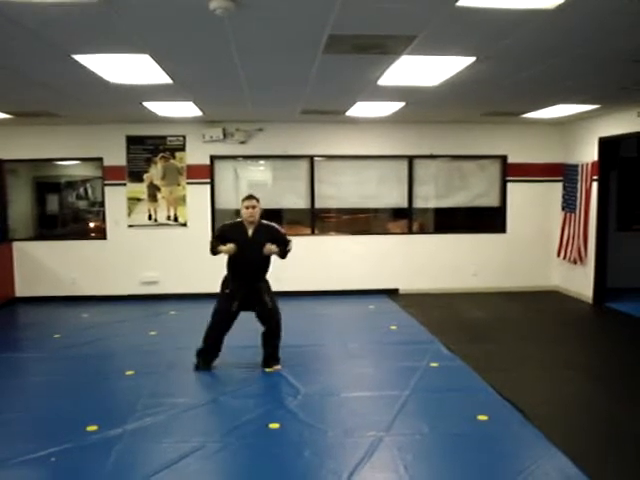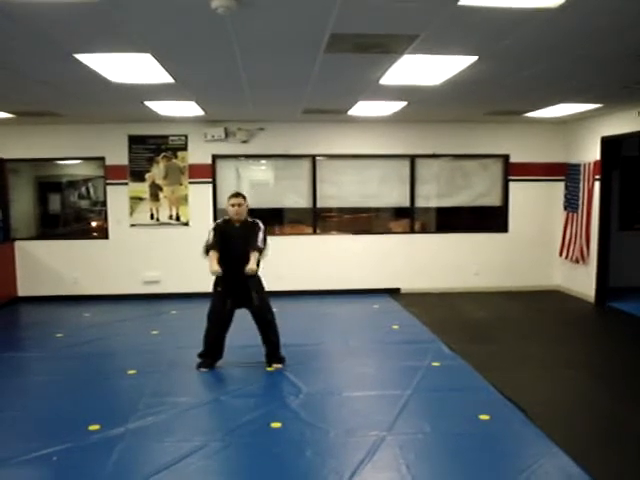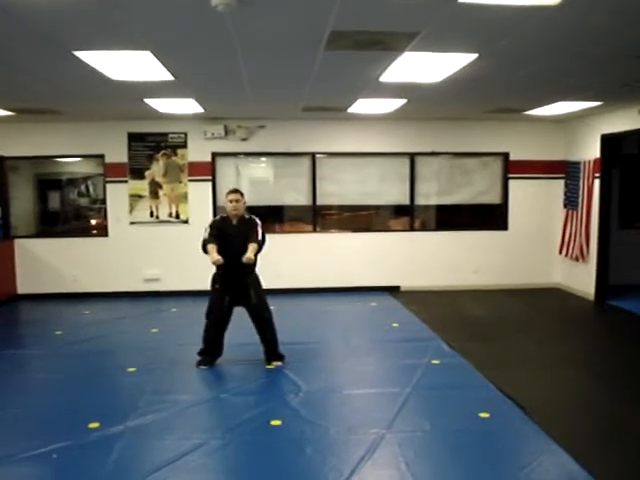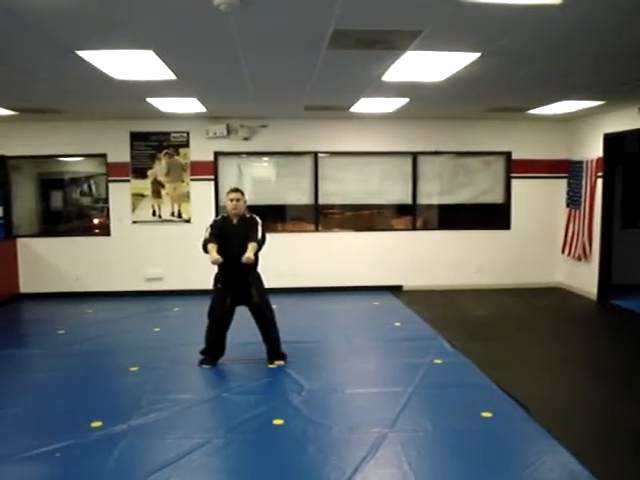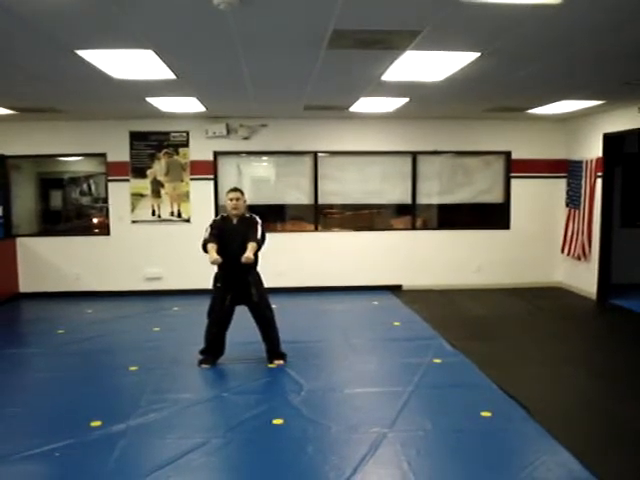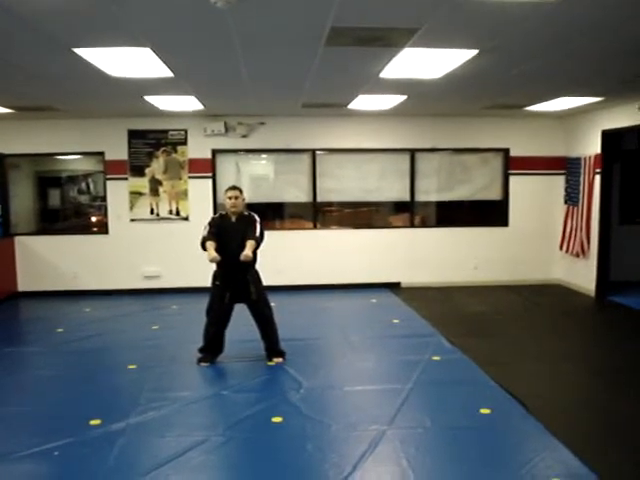
dt=0.4s
person 1, frame 1
left shoulder: (270, 229)
right shoulder: (229, 228)
left elbow: (286, 244)
right elbow: (214, 242)
left wrist: (276, 250)
right wrist: (222, 249)
left hip: (259, 285)
right hip: (233, 285)
left knee: (273, 320)
right knee: (219, 322)
left ankle: (271, 359)
right ankle: (205, 357)
person 1, frame 2
left shoulder: (255, 226)
right shoulder: (220, 226)
left elbow: (257, 245)
right elbow: (212, 245)
left wrist: (253, 263)
right wrist: (213, 264)
left hip: (251, 281)
right hip: (225, 282)
left knee: (266, 318)
right knee: (216, 320)
left ankle: (274, 357)
right ankle: (209, 358)
person 1, frame 3
left shoulder: (253, 223)
right shoulder: (217, 223)
left elbow: (257, 240)
right elbow: (209, 241)
left wrist: (251, 253)
right wrist: (213, 254)
left hip: (247, 278)
right hip: (223, 278)
left knee: (262, 316)
right knee: (215, 318)
left ankle: (273, 355)
right ankle: (209, 355)
person 1, frame 4
left shoulder: (253, 222)
right shoulder: (218, 223)
left elbow: (256, 239)
right elbow: (210, 240)
left wrist: (250, 252)
right wrist: (213, 253)
left hip: (249, 277)
right hip: (225, 277)
left knee: (265, 315)
right knee: (217, 317)
left ankle: (275, 354)
right ankle: (211, 354)
person 1, frame 5
left shoulder: (253, 221)
right shoulder: (218, 223)
left elbow: (256, 239)
right elbow: (209, 240)
left wrist: (250, 252)
right wrist: (212, 253)
left hip: (249, 277)
right hip: (225, 277)
left knee: (264, 315)
right knee: (217, 316)
left ankle: (275, 353)
right ankle: (211, 354)
person 1, frame 6
left shoulder: (252, 219)
right shoulder: (217, 221)
left elbow: (254, 237)
right elbow: (208, 238)
left wrist: (249, 250)
right wrist: (211, 251)
left hip: (248, 275)
right hip: (223, 275)
left knee: (263, 312)
right knee: (216, 314)
left ankle: (274, 351)
right ankle: (210, 352)
